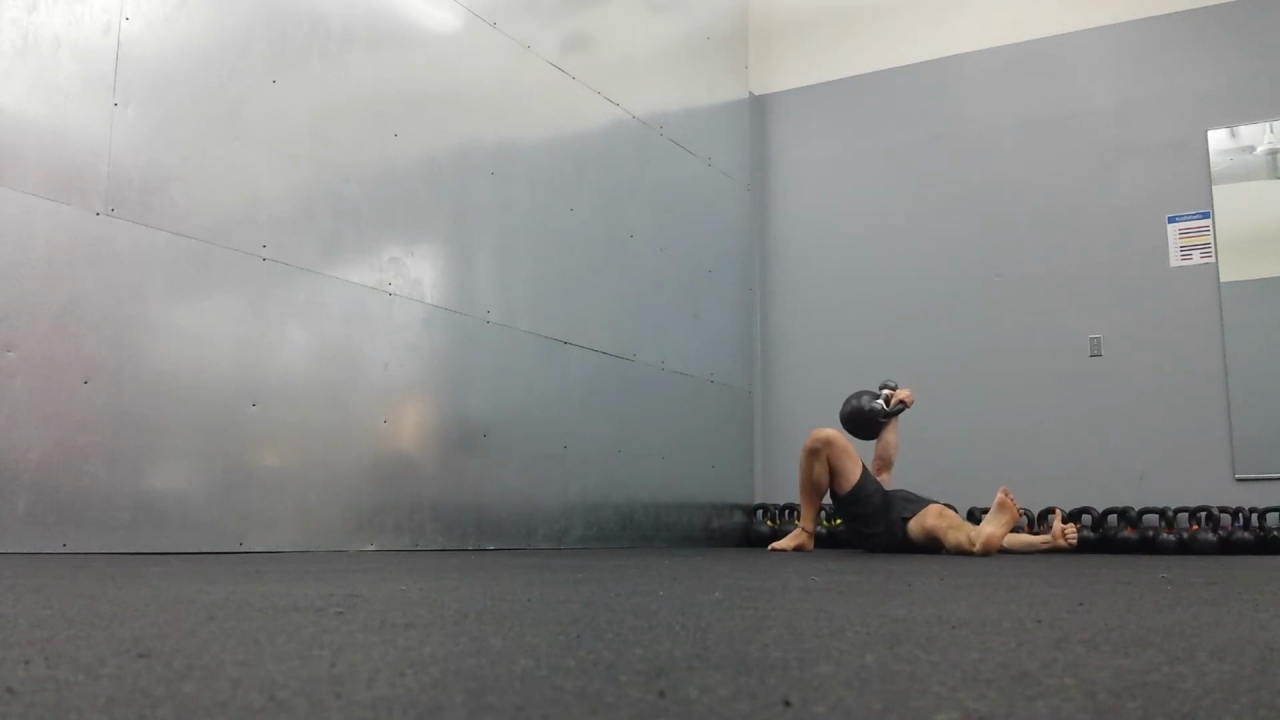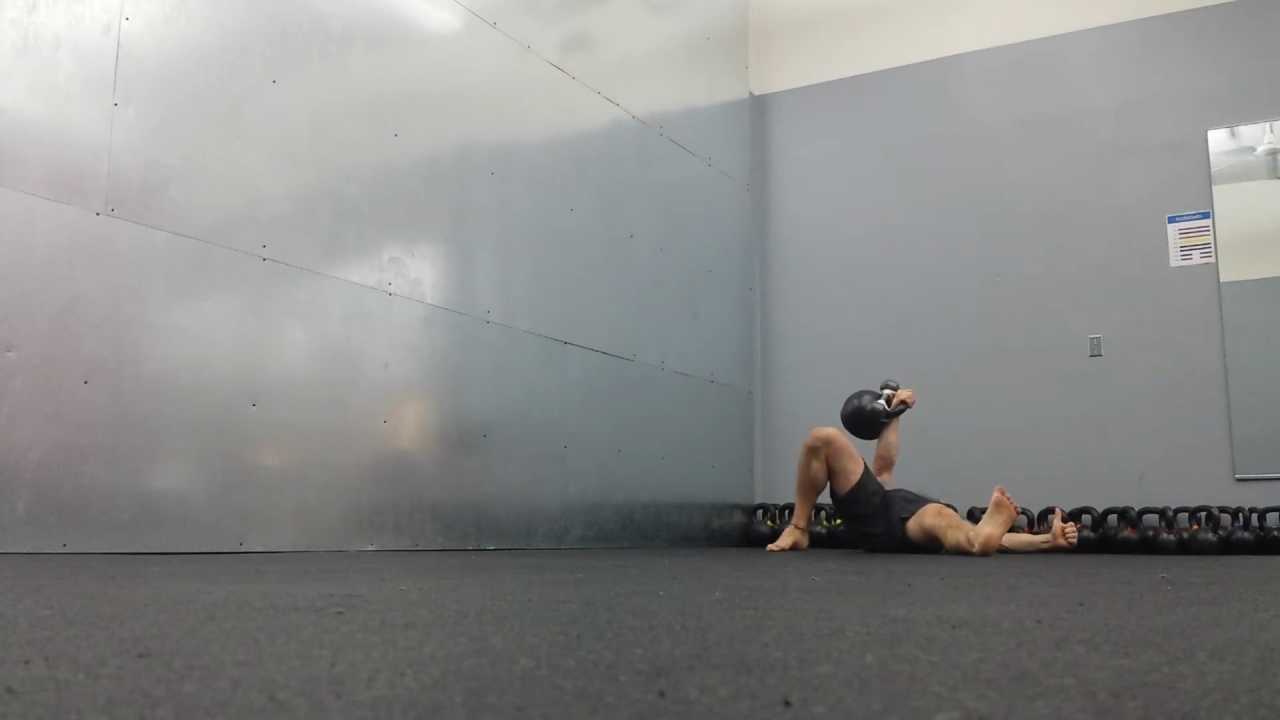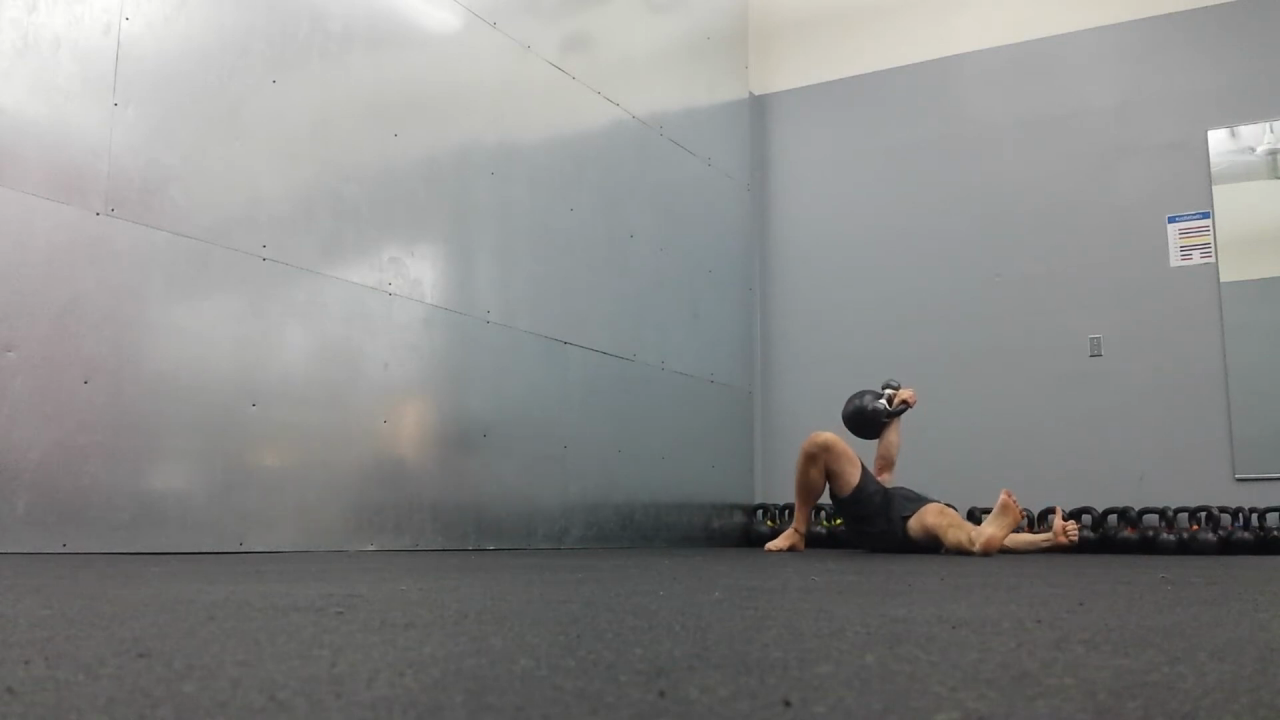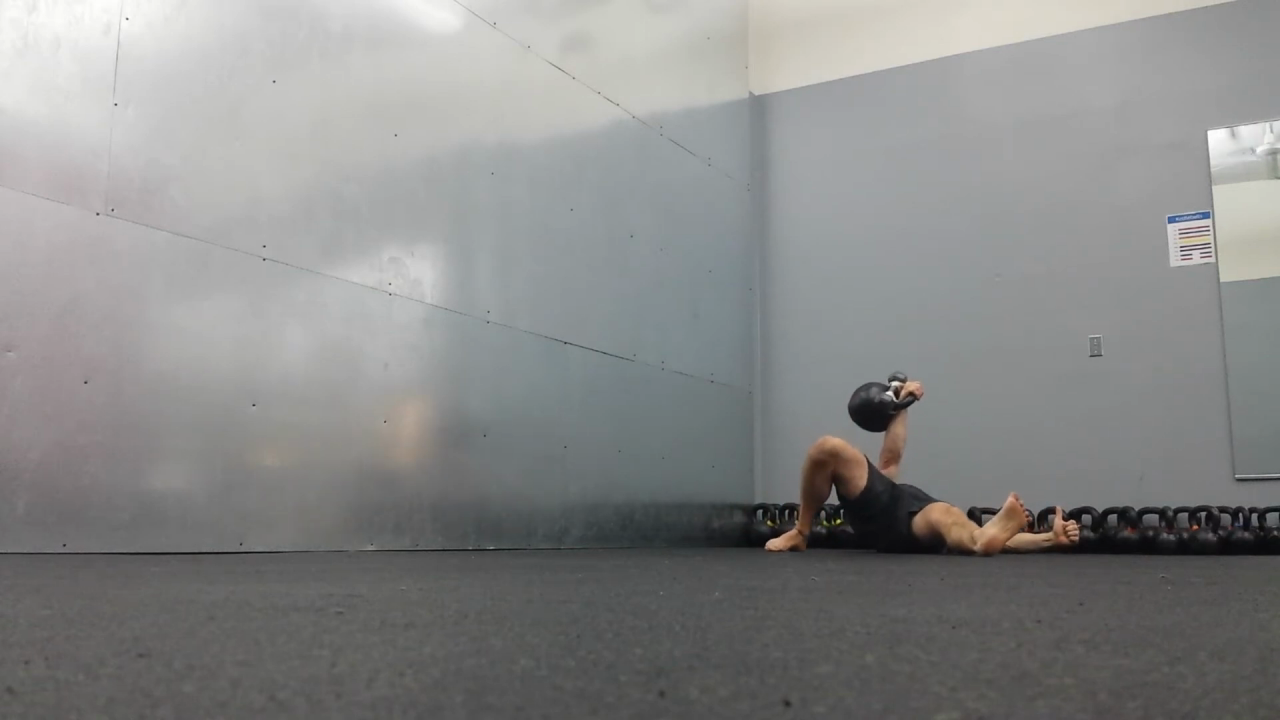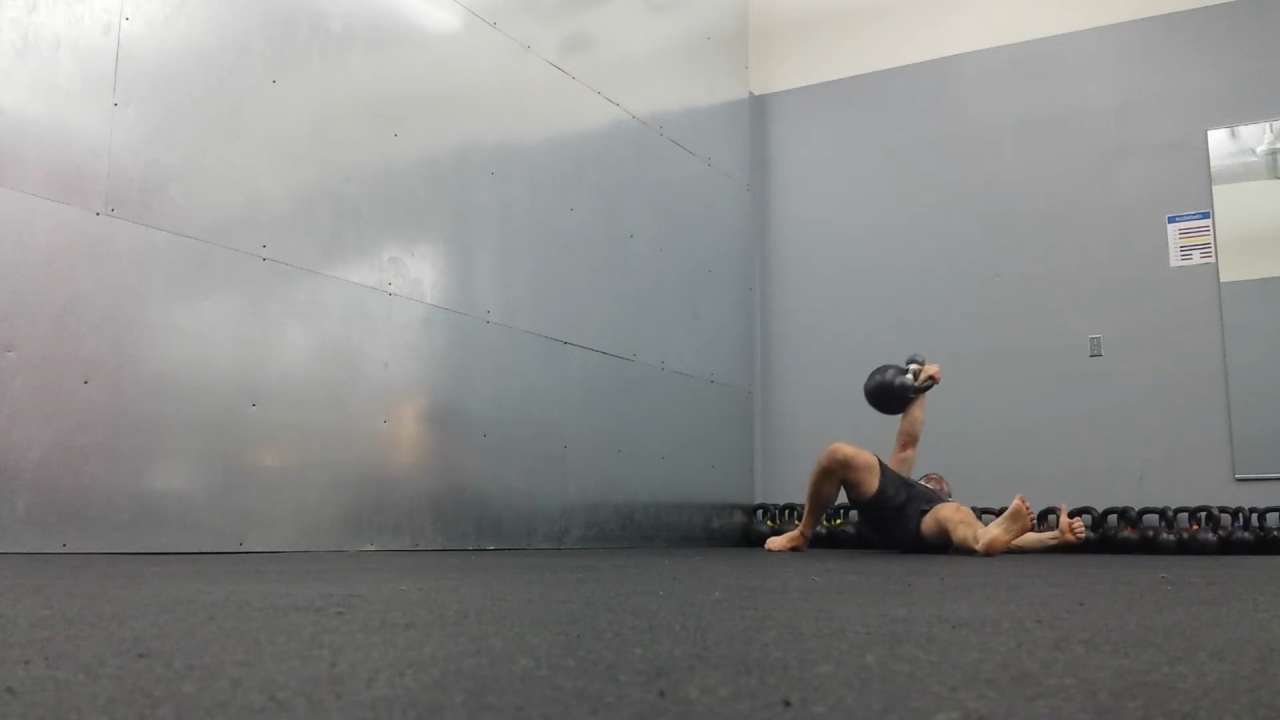
dt=0.3s
person 1, frame 1
left shoulder: (949, 522)
right shoulder: (882, 502)
left elbow: (999, 540)
right elbow: (882, 467)
left wrist: (1050, 541)
right wrist: (892, 412)
left hip: (909, 530)
right hip: (874, 513)
right knee: (823, 440)
left ankle: (979, 539)
right ankle: (805, 532)
person 1, frame 2
left shoulder: (945, 521)
right shoulder: (900, 501)
left elbow: (999, 541)
right elbow: (883, 467)
left wrist: (1050, 540)
right wrist: (893, 413)
left hip: (907, 531)
right hip: (874, 511)
right knee: (824, 438)
left ankle: (978, 536)
right ankle: (797, 530)
person 1, frame 3
left shoulder: (945, 519)
right shoulder: (891, 505)
left elbow: (1002, 541)
right elbow: (883, 467)
left wrist: (1052, 538)
right wrist: (895, 413)
left hip: (910, 530)
right hip: (874, 511)
right knee: (821, 444)
person 1, frame 4
left shoulder: (947, 517)
right shoulder: (900, 493)
left elbow: (1005, 540)
right elbow: (890, 460)
left wrist: (1052, 538)
right wrist: (901, 405)
left hip: (913, 530)
right hip: (881, 508)
right knee: (829, 448)
person 1, frame 5
left shoulder: (957, 515)
right shoulder: (904, 487)
left elbow: (1012, 539)
right elbow: (906, 445)
left wrist: (1058, 536)
right wrist: (919, 390)
left hip: (921, 530)
right hip: (891, 506)
right knee: (840, 456)
right ankle: (802, 535)
